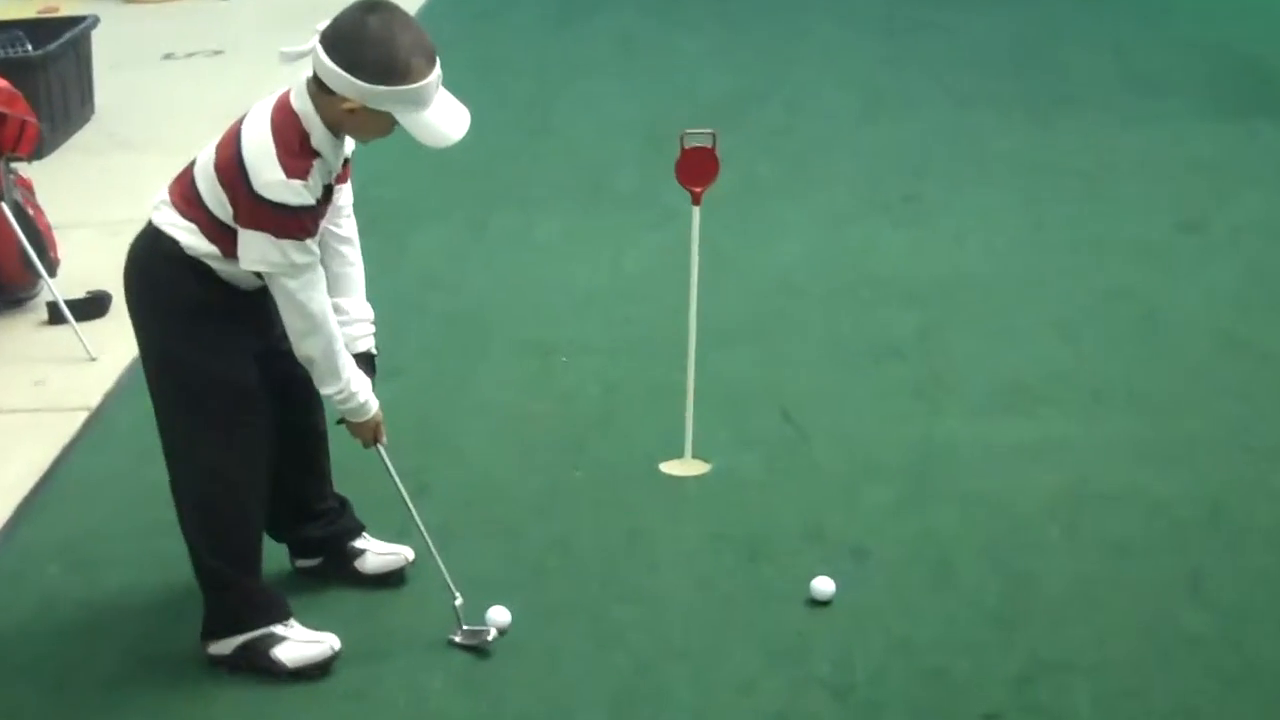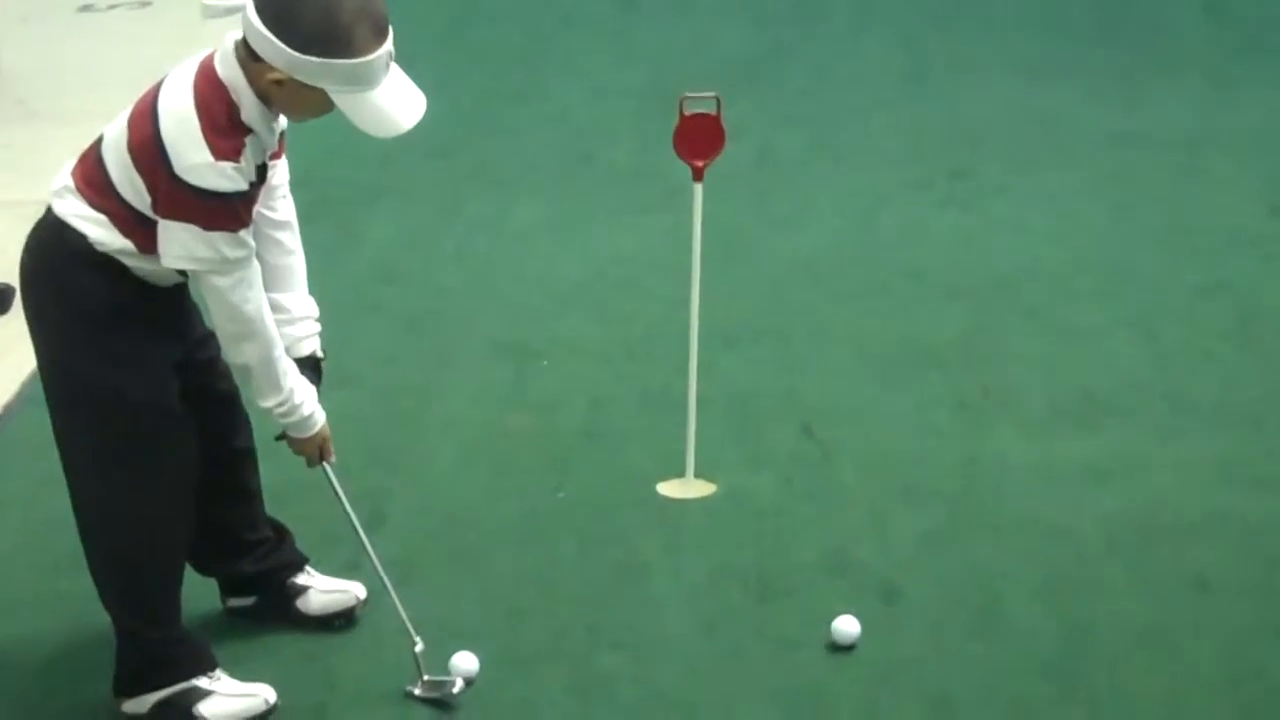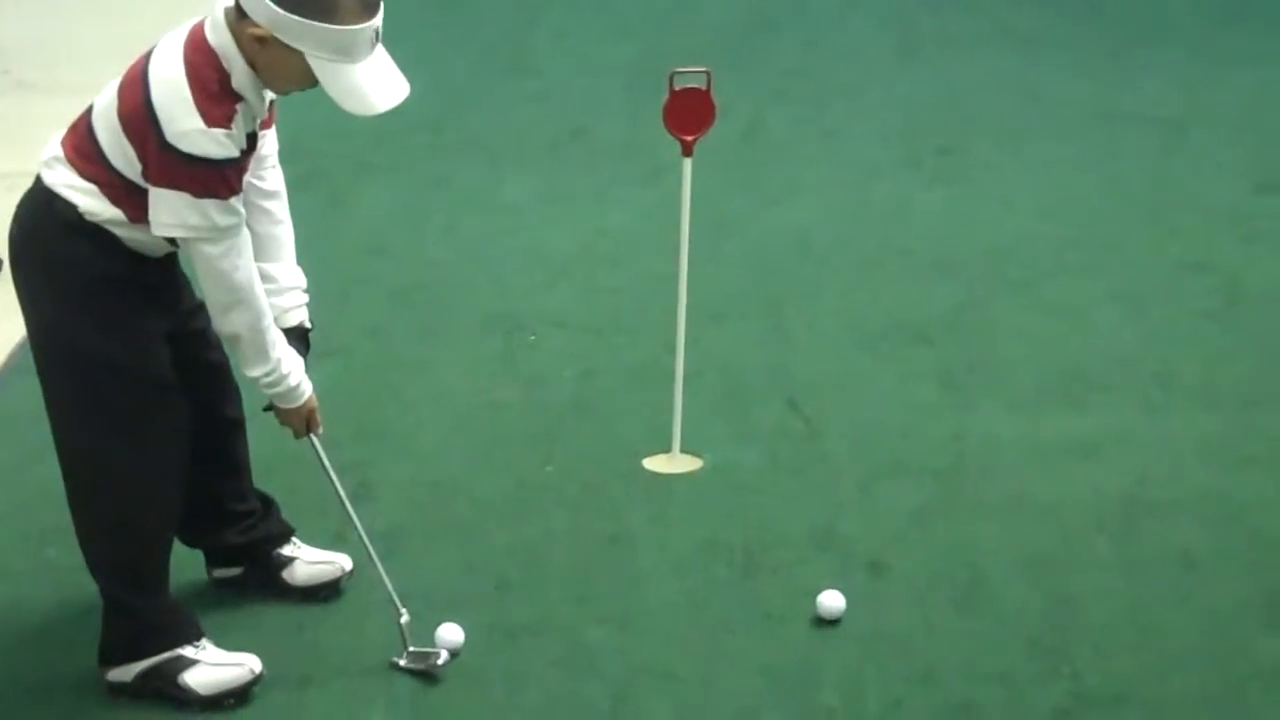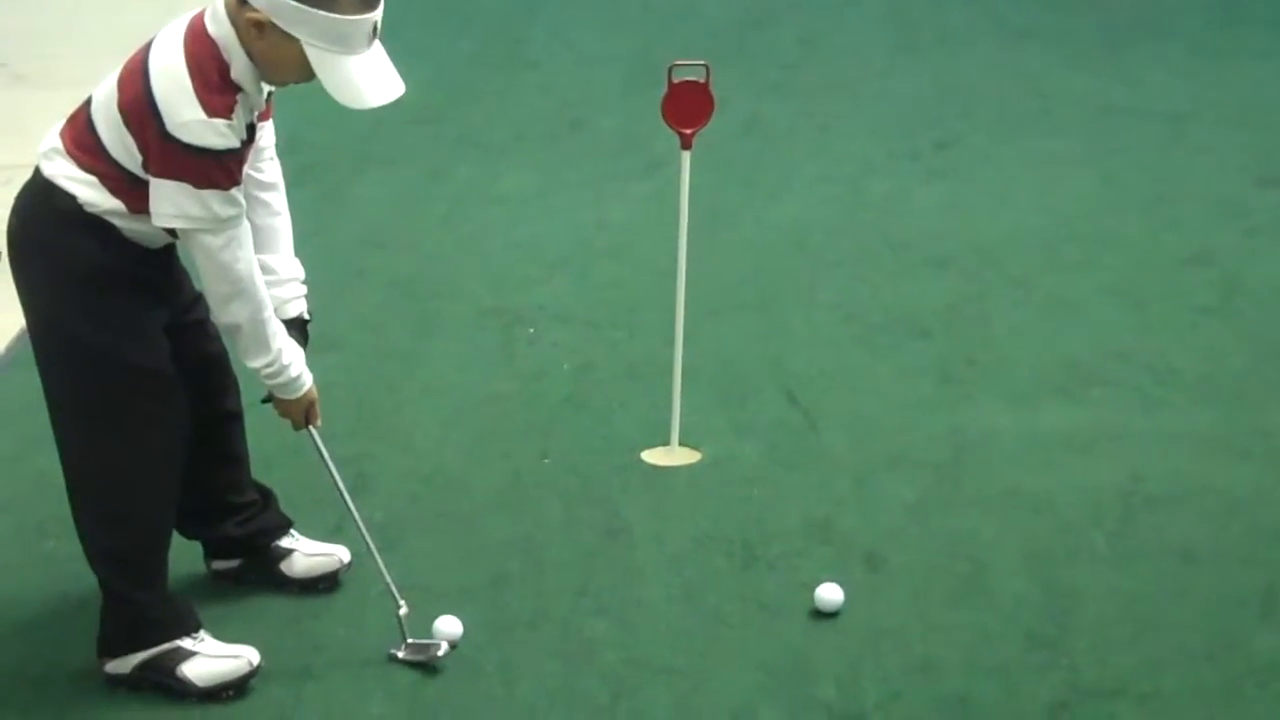
dt=0.7s
person 1, frame 1
left shoulder: (322, 118)
right shoulder: (279, 168)
left elbow: (338, 229)
right elbow: (302, 297)
left wrist: (360, 343)
right wrist: (354, 396)
left hip: (231, 276)
right hip: (180, 285)
left knee: (293, 405)
right knee: (226, 443)
left ankle: (322, 537)
right ankle: (239, 621)
person 1, frame 2
left shoulder: (253, 85)
right shoulder: (204, 149)
left elbow: (273, 216)
right elbow: (235, 300)
left wrist: (302, 350)
right wrist: (298, 410)
left hip: (147, 267)
right hip: (87, 284)
left knee: (216, 423)
right knee: (140, 469)
left ankle: (259, 572)
person 1, frame 3
right shoulder: (193, 116)
left elbow: (262, 185)
right elbow: (225, 269)
left wrist: (289, 320)
right wrist: (286, 380)
left hip: (135, 240)
right hip: (76, 252)
left knee: (206, 391)
right knee: (129, 436)
left ankle: (245, 543)
right ankle: (142, 642)
person 1, frame 4
right shoulder: (195, 106)
left elbow: (260, 177)
right elbow: (225, 260)
left wrist: (289, 310)
right wrist: (286, 372)
left hip: (130, 232)
right hip: (74, 244)
left knee: (205, 381)
right knee: (129, 426)
left ankle: (243, 536)
right ankle: (141, 634)
